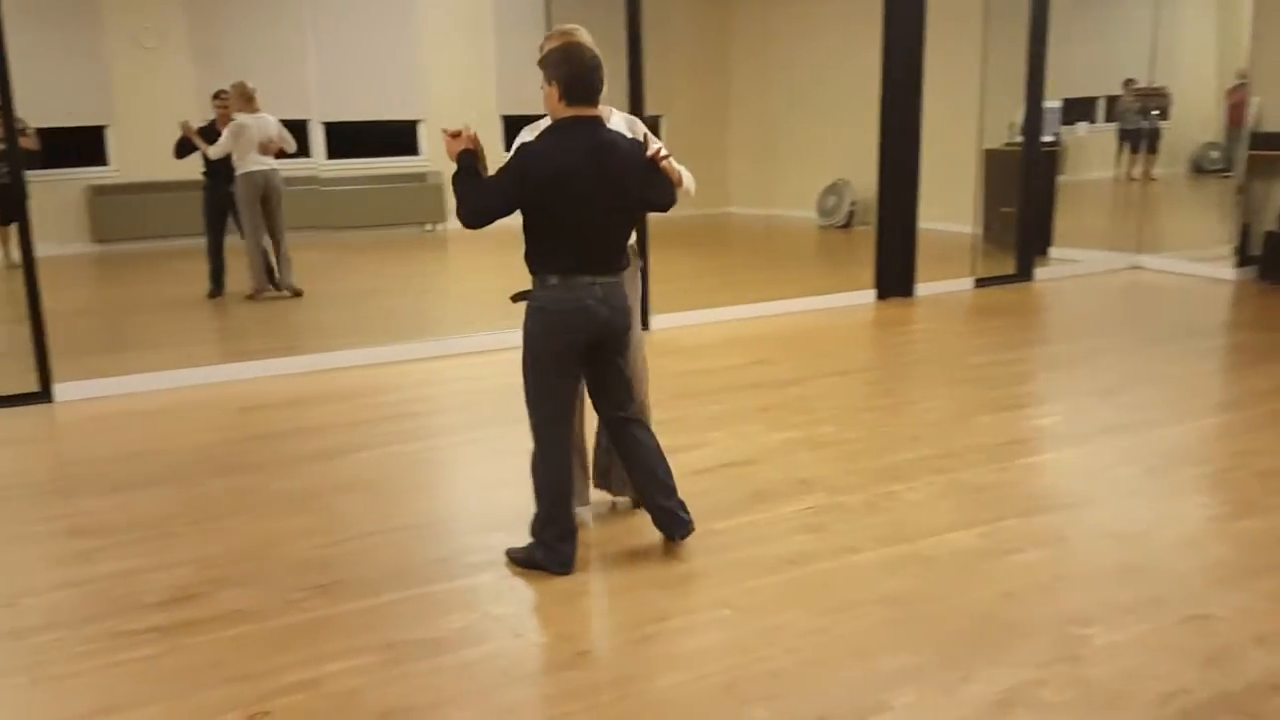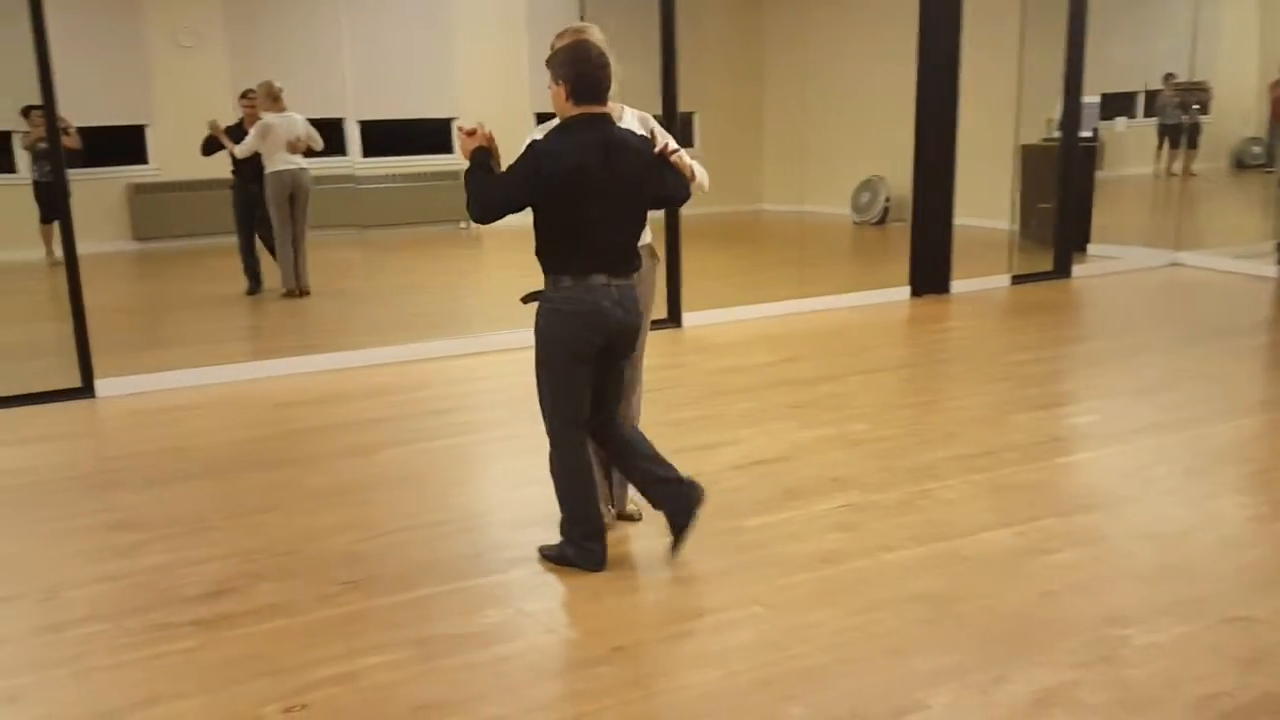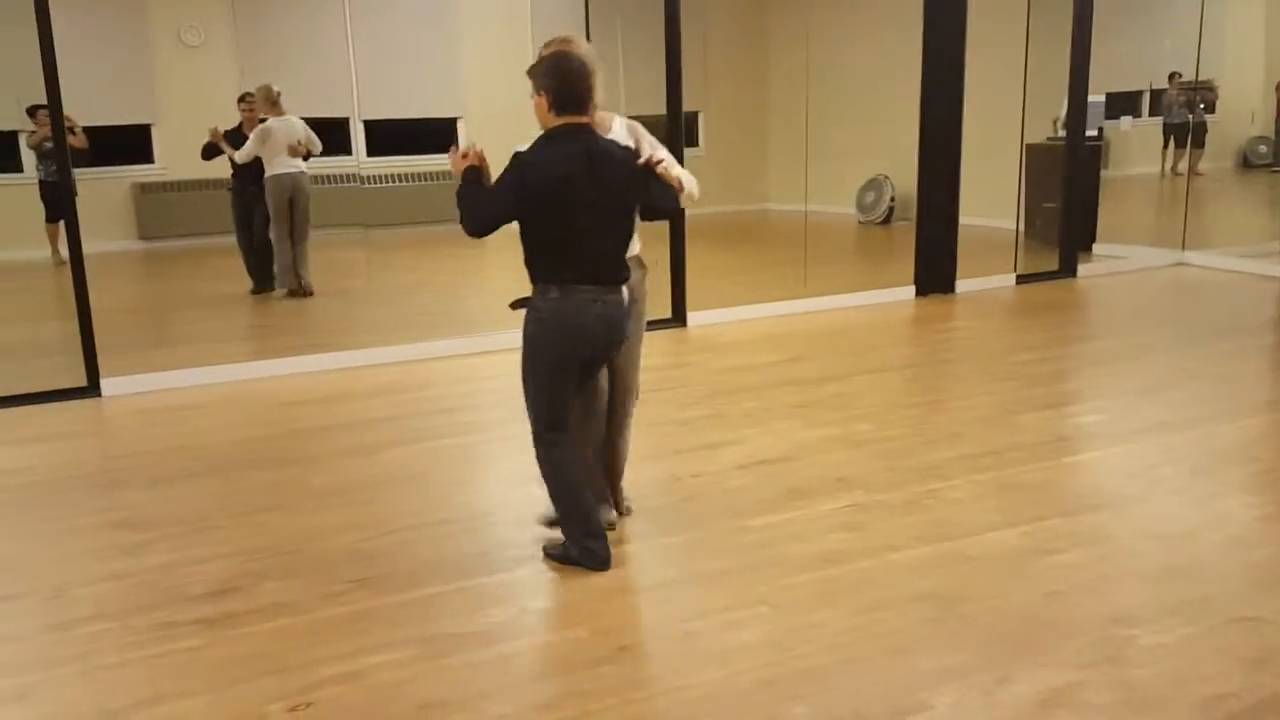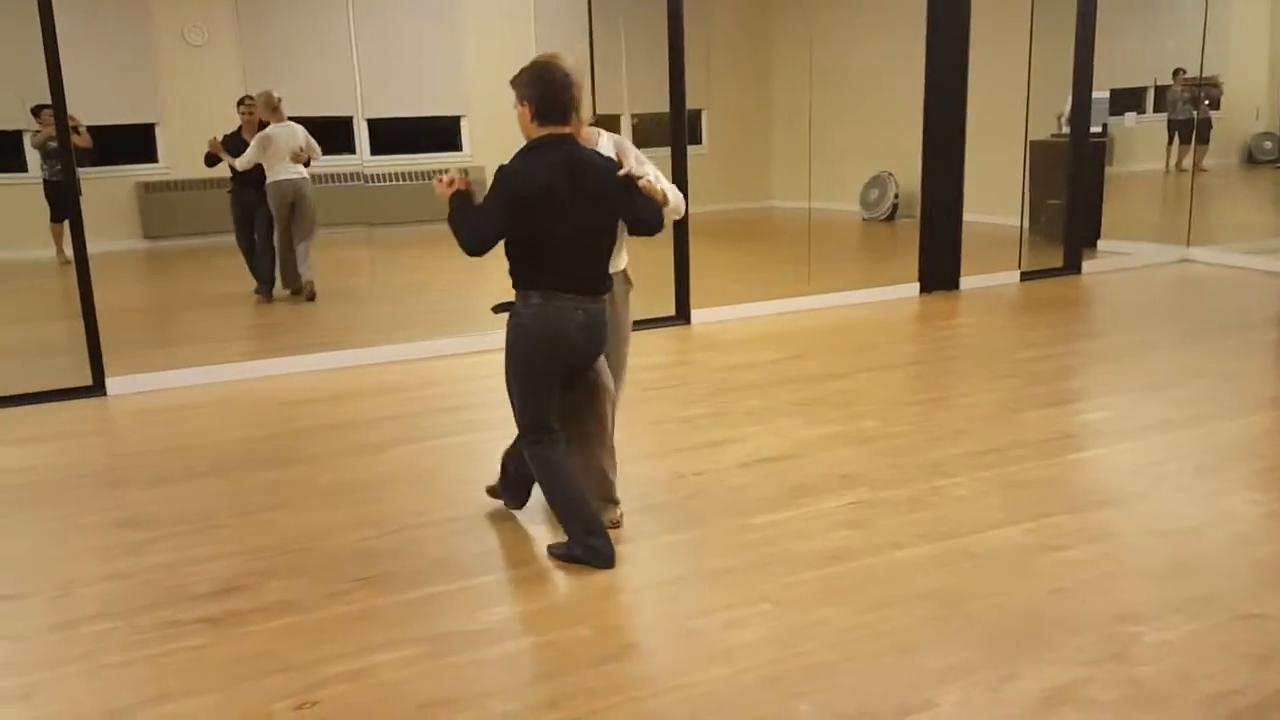
dt=0.2s
person 1, frame 1
left shoulder: (537, 156)
right shoulder: (628, 153)
left elbow: (475, 212)
right elbow: (662, 197)
left wrist: (466, 160)
right wrist: (655, 164)
left hip: (556, 301)
right hip: (611, 297)
left knee: (552, 430)
right knee: (624, 415)
left ankle: (554, 547)
right ankle: (672, 517)
person 1, frame 2
left shoulder: (547, 155)
right shoulder: (637, 149)
left elbow: (485, 207)
right elbow: (676, 193)
left wrist: (479, 158)
right wrist: (668, 160)
left hip: (569, 302)
right hip: (624, 297)
left knee: (566, 429)
right knee: (605, 418)
left ankle: (584, 544)
right ankle: (674, 494)
person 1, frame 3
left shoulder: (533, 165)
right shoulder: (621, 160)
left elbow: (478, 221)
right elbow: (666, 205)
left wrist: (470, 175)
right wrist: (651, 169)
left hip: (557, 311)
right hip: (610, 307)
left knee: (552, 432)
right knee: (562, 415)
left ankle: (587, 543)
right ankle: (577, 512)
person 1, frame 4
left shoulder: (518, 176)
right shoulder: (604, 170)
left elbow: (475, 240)
right elbow: (650, 222)
left wrist: (458, 199)
right wrist: (637, 185)
left hip: (540, 317)
right hip: (594, 315)
left knee: (541, 431)
right knee: (545, 413)
left ankle: (590, 541)
right ankle: (514, 487)
person 2, frame 1
left shoulder: (626, 127)
right shoulder: (537, 137)
left elbow: (684, 186)
left wrist: (668, 170)
left knee: (626, 372)
left ankle: (622, 476)
right ankle: (569, 490)
person 2, frame 2
left shoulder: (638, 124)
right shoulder: (550, 138)
left elbow: (699, 182)
left wrist: (680, 165)
left hip: (634, 262)
left knee: (625, 379)
left ankle: (617, 488)
right ankle: (596, 495)
person 2, frame 3
left shoulder: (628, 133)
left elbow: (687, 193)
left wrist: (671, 177)
left hip: (624, 272)
left knee: (624, 387)
right knee: (588, 386)
left ankle: (608, 487)
right ankle: (591, 498)
person 2, frame 4
left shoulder: (615, 150)
left elbow: (676, 205)
left wrist: (654, 190)
left hip: (610, 285)
left knee: (604, 393)
right knee: (594, 390)
right ankle: (598, 496)
person 3, frame 1
left shoulder: (237, 126)
right shoulder: (271, 121)
left elbow: (213, 154)
right elbow: (291, 147)
left wrist: (193, 136)
left hip: (248, 178)
right hip: (272, 175)
left knee: (253, 233)
right knee: (277, 231)
left ankle: (260, 286)
right ankle: (288, 281)
person 3, frame 2
left shoulder: (263, 125)
right shoulder: (299, 120)
left elbow: (240, 152)
right elbow: (319, 145)
left wrist: (221, 135)
left hip: (277, 176)
right hip: (300, 174)
left knee: (283, 232)
right knee: (299, 231)
left ankle: (291, 284)
right ankle: (302, 282)
person 3, frame 3
left shoulder: (263, 130)
right shoulder: (298, 123)
left elbow: (240, 158)
right elbow: (318, 148)
left wrist: (220, 142)
left hip: (276, 180)
right hip: (300, 177)
left knee: (281, 234)
right knee: (300, 233)
left ankle: (292, 284)
right ankle: (304, 281)
person 3, frame 4
left shoulder: (264, 137)
right shoulder: (299, 129)
left elbow: (241, 165)
right elbow: (317, 154)
left wrist: (220, 152)
left hip: (277, 187)
right hip: (301, 183)
left knee: (284, 238)
right knee: (302, 236)
left ankle: (295, 284)
right ankle: (306, 278)
person 4, frame 1
right shoulder: (205, 132)
right elbow: (179, 153)
right wrist: (185, 136)
right hip: (214, 190)
right knee: (214, 239)
left ankle: (269, 276)
right ankle: (216, 283)
person 4, frame 2
right shoulder: (232, 132)
right elbow: (206, 151)
right wrist: (213, 135)
left hip: (265, 188)
right hip: (243, 189)
left knee: (267, 234)
right knee: (245, 238)
right ankle: (254, 281)
person 4, frame 3
right shoulder: (231, 136)
right elbow: (207, 155)
right wrist: (212, 142)
left hip: (264, 191)
right hip: (241, 192)
left knee: (260, 235)
right knee: (245, 240)
left ankle: (269, 277)
right ankle: (258, 280)
person 4, frame 4
right shoulder: (231, 139)
right elbow: (210, 162)
right wrist: (213, 151)
left hip: (265, 195)
right hip: (241, 195)
left knee: (263, 240)
right knee: (245, 242)
left ankle: (267, 286)
right ankle: (262, 281)
